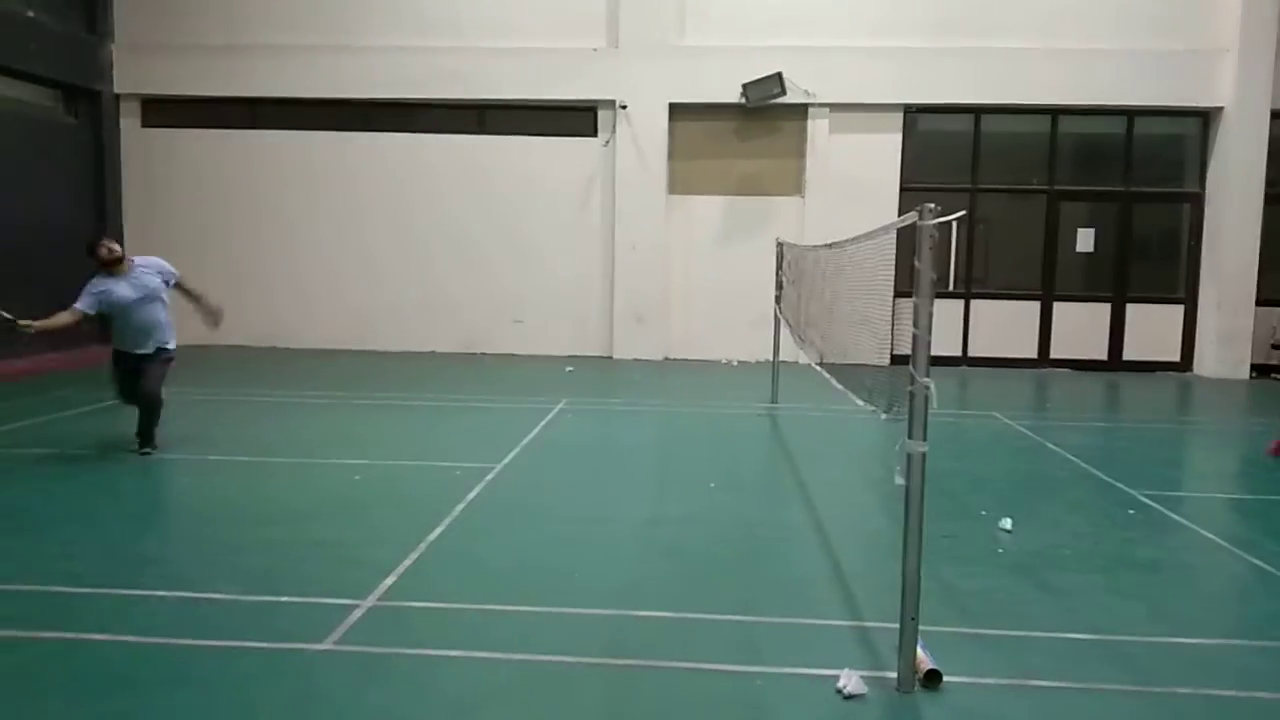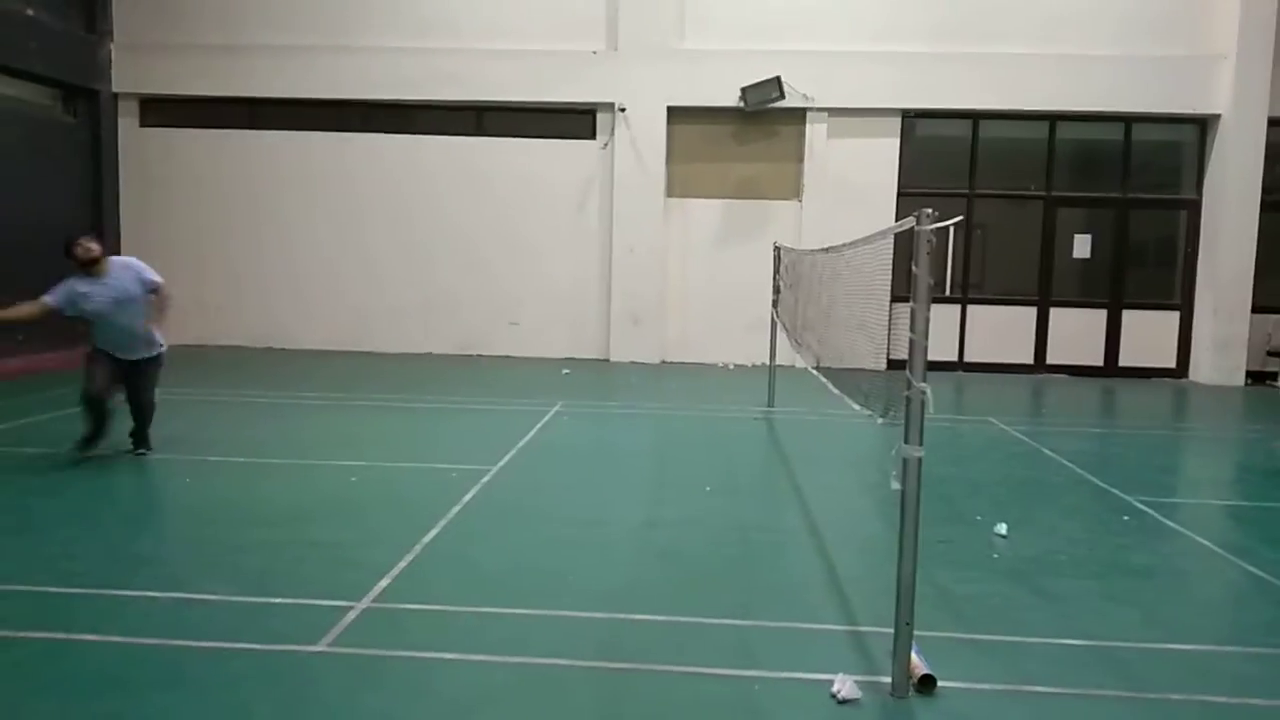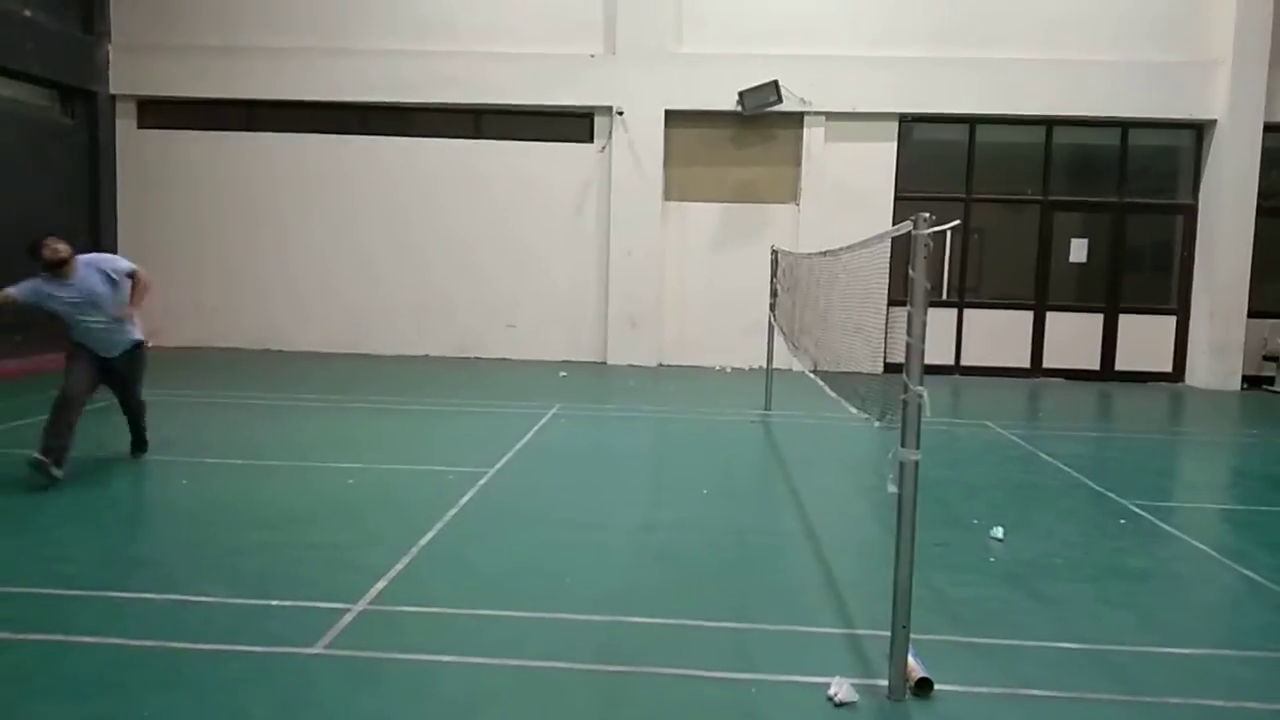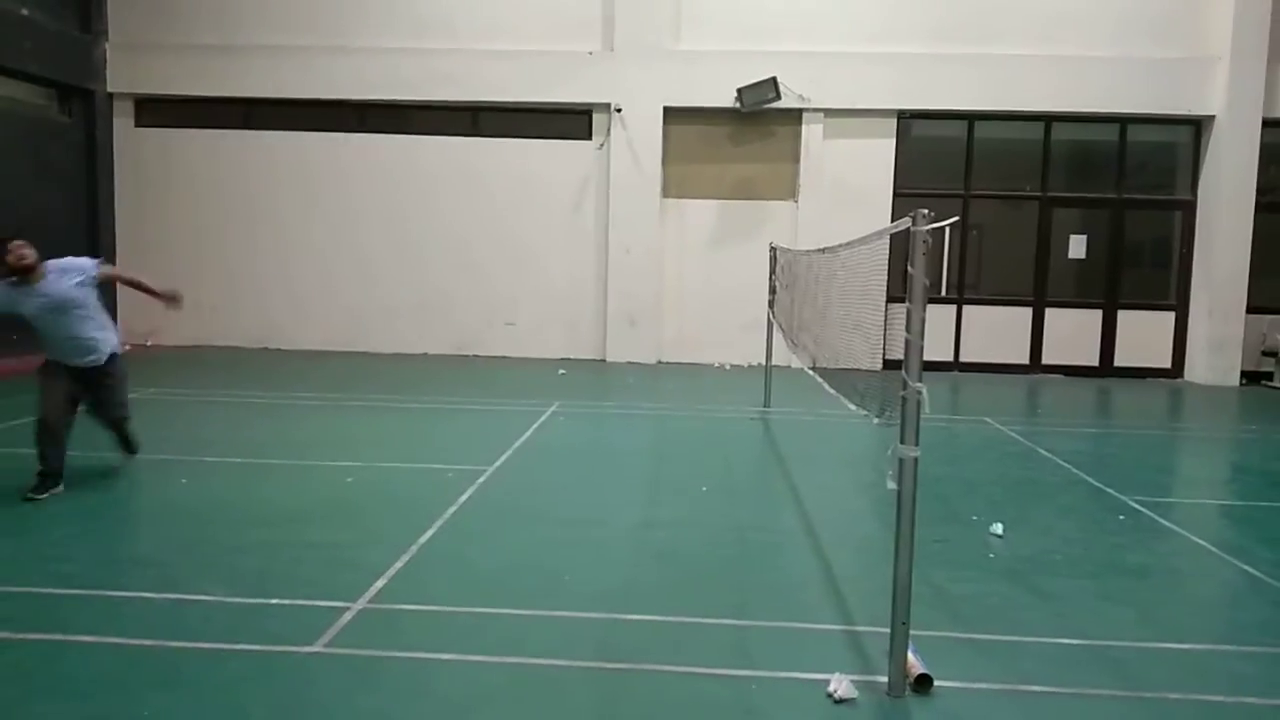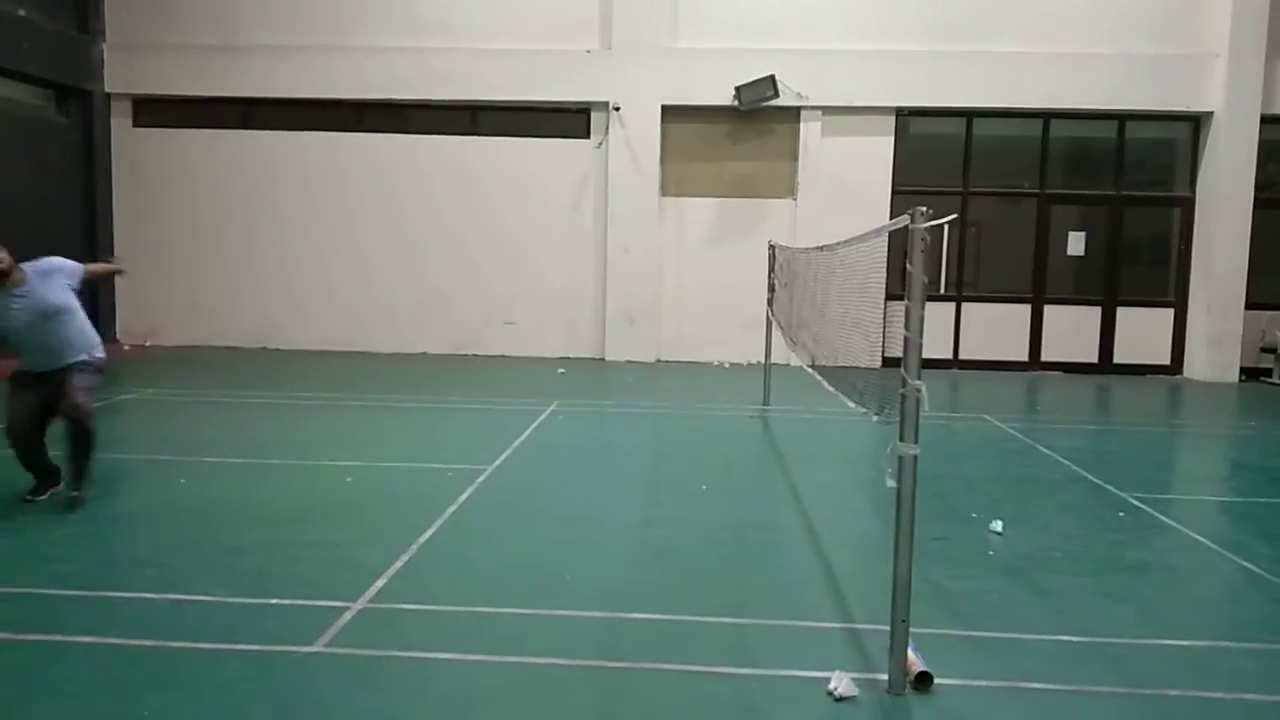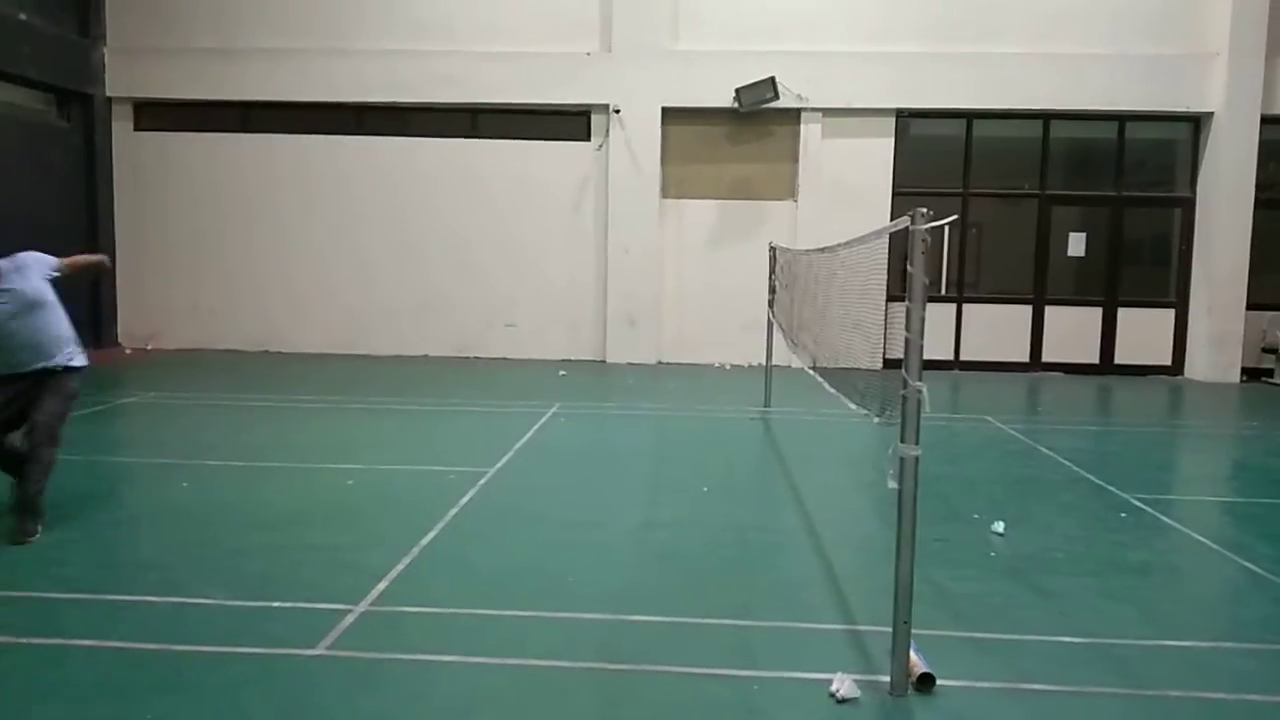
dt=0.1s
person 1, frame 1
left shoulder: (153, 265)
right shoulder: (98, 287)
left elbow: (180, 285)
right elbow: (72, 315)
left wrist: (204, 305)
right wrist: (36, 325)
left hip: (160, 347)
right hip: (126, 350)
left knee: (149, 393)
right knee: (129, 394)
left ankle: (147, 438)
person 1, frame 2
left shoulder: (130, 268)
right shoulder: (73, 286)
left elbow: (161, 292)
right elbow: (37, 307)
left wrist: (155, 323)
left hip: (146, 352)
right hip: (107, 351)
left knee: (142, 402)
right knee: (92, 395)
left ankle: (141, 439)
right ankle: (96, 430)
person 1, frame 3
left shoulder: (100, 262)
right shoulder: (42, 286)
left elbow: (139, 275)
left wrist: (133, 306)
left hip: (126, 347)
right hip: (87, 351)
left knee: (131, 401)
right knee: (70, 397)
left ankle: (139, 441)
right ankle: (52, 458)
person 1, frame 4
left shoulder: (71, 267)
left elbow: (114, 274)
left wrist: (157, 293)
left hip: (101, 357)
right hip: (60, 364)
left knee: (114, 415)
right knee: (50, 419)
left ankle: (124, 436)
right ankle: (50, 477)
person 1, frame 5
left shoulder: (51, 268)
left elbow: (89, 270)
left wrist: (114, 268)
left hip: (80, 362)
right hip: (35, 372)
left knee: (77, 410)
left ankle: (79, 475)
right ankle: (48, 478)
person 1, frame 6
left shoulder: (26, 263)
left elbow: (66, 263)
left wrist: (98, 259)
left hip: (60, 368)
left knee: (41, 434)
left ankle: (28, 515)
right ankle: (27, 471)
